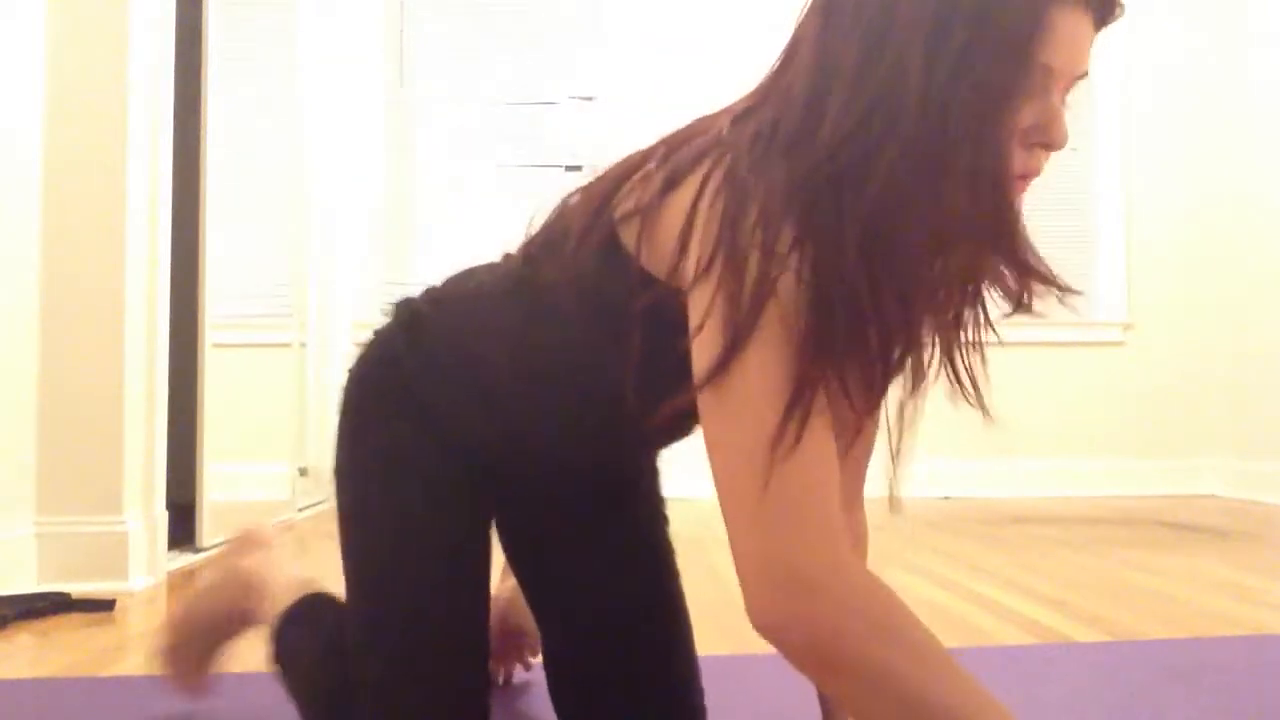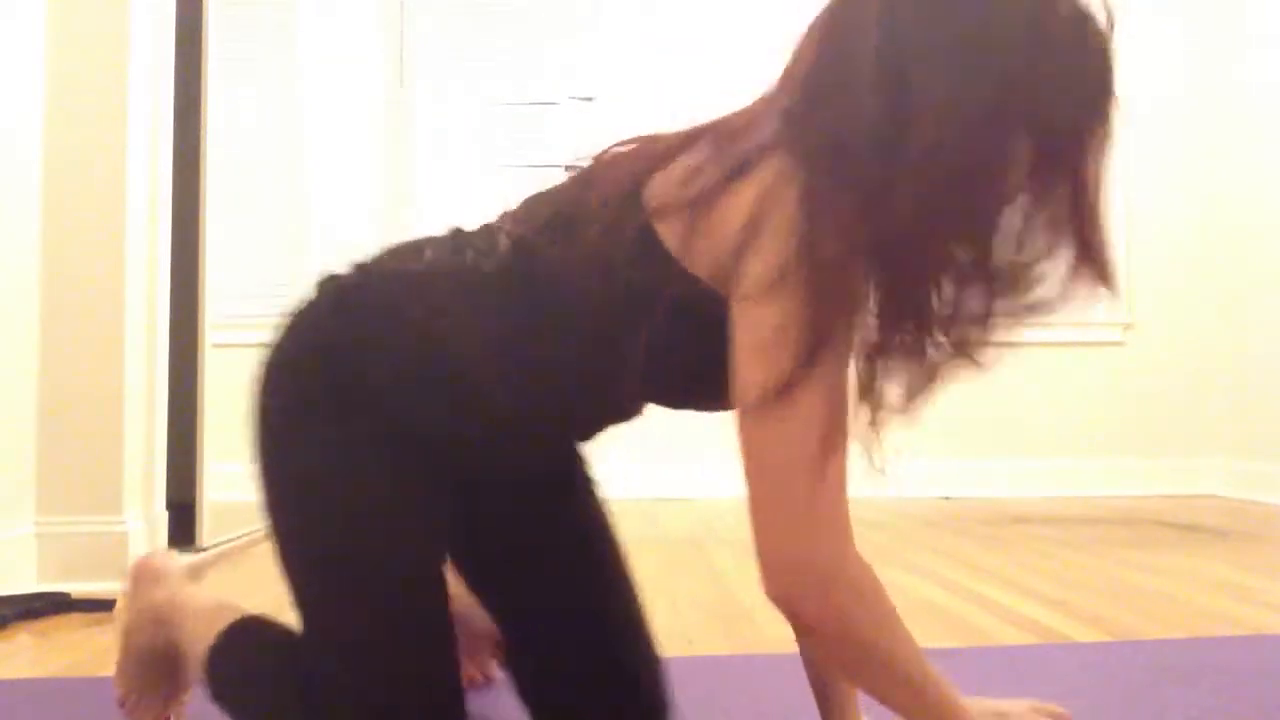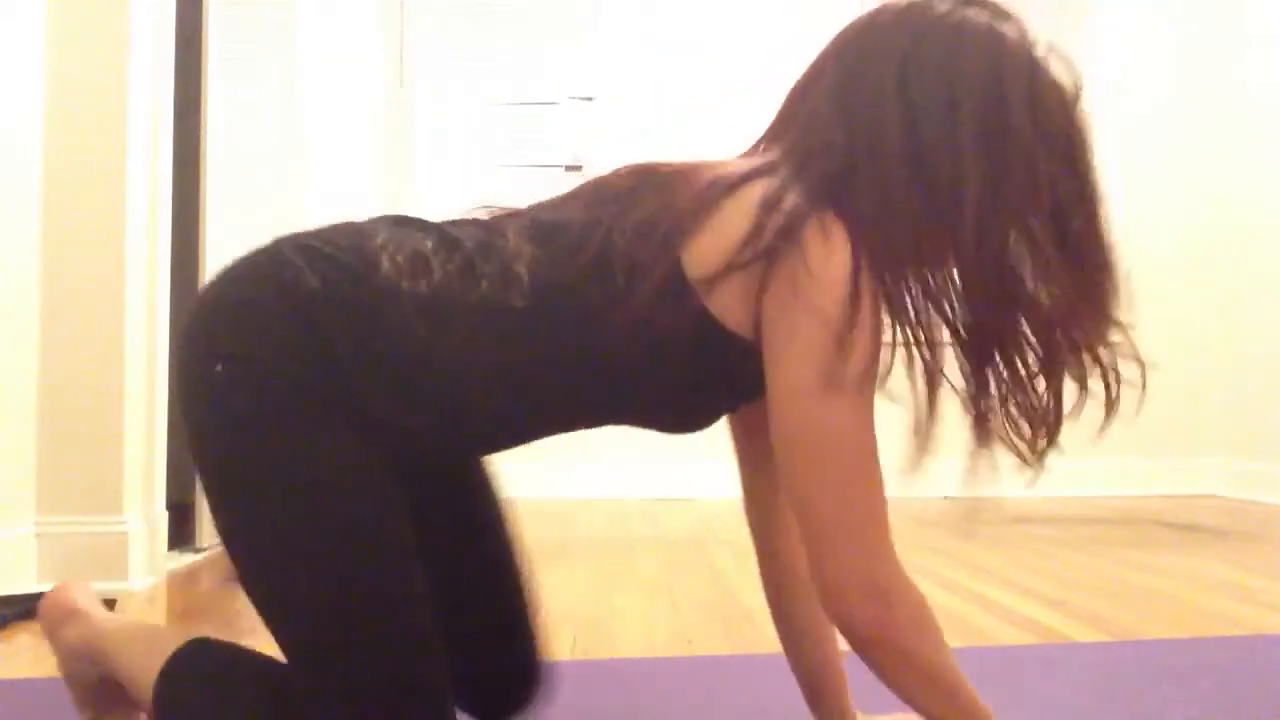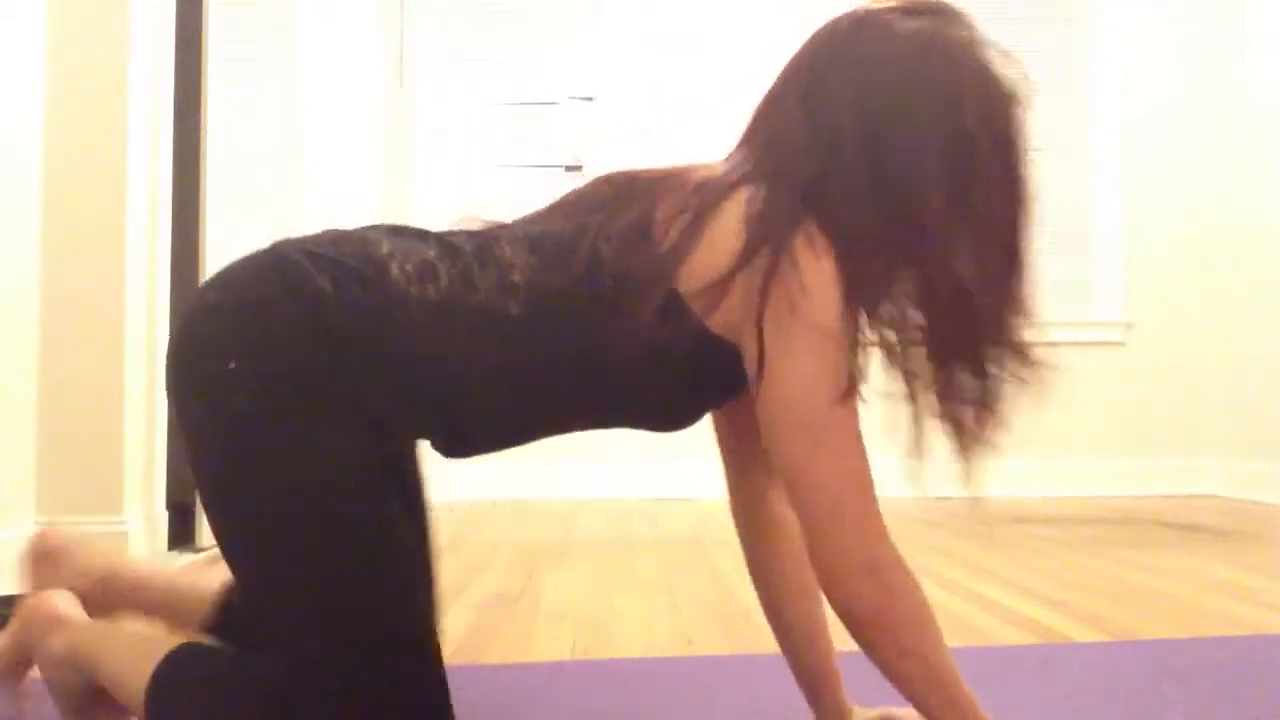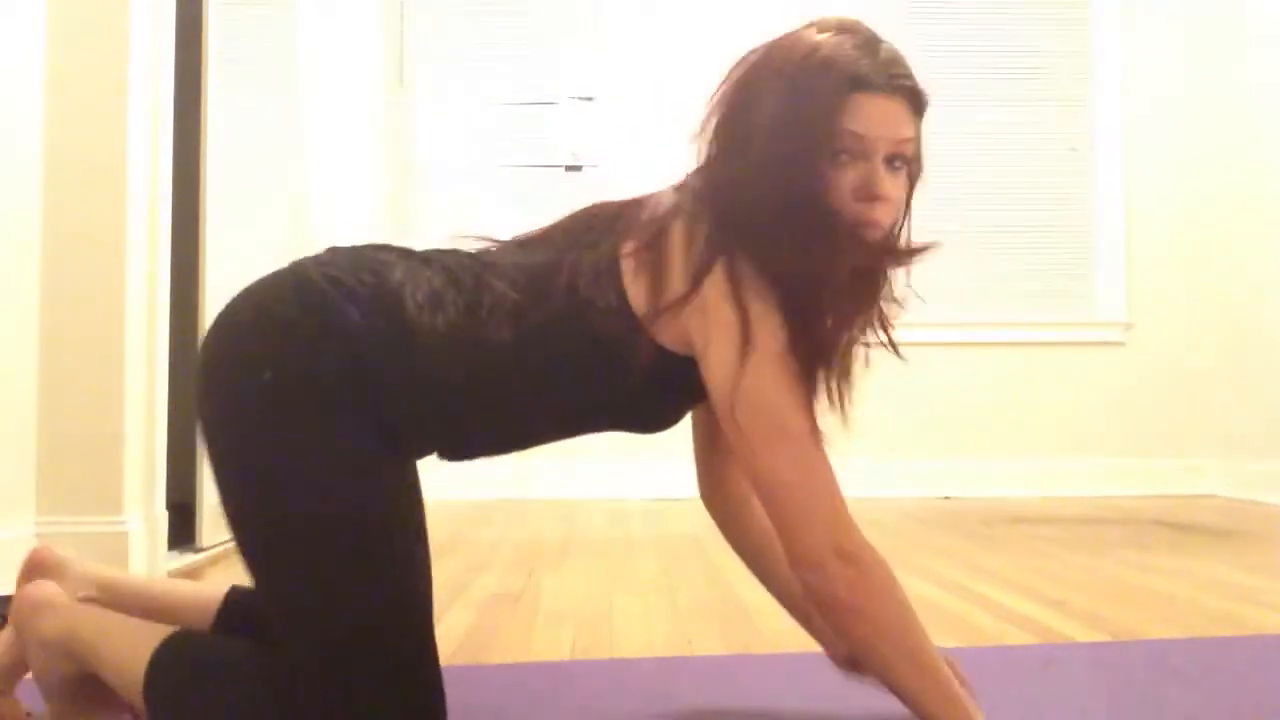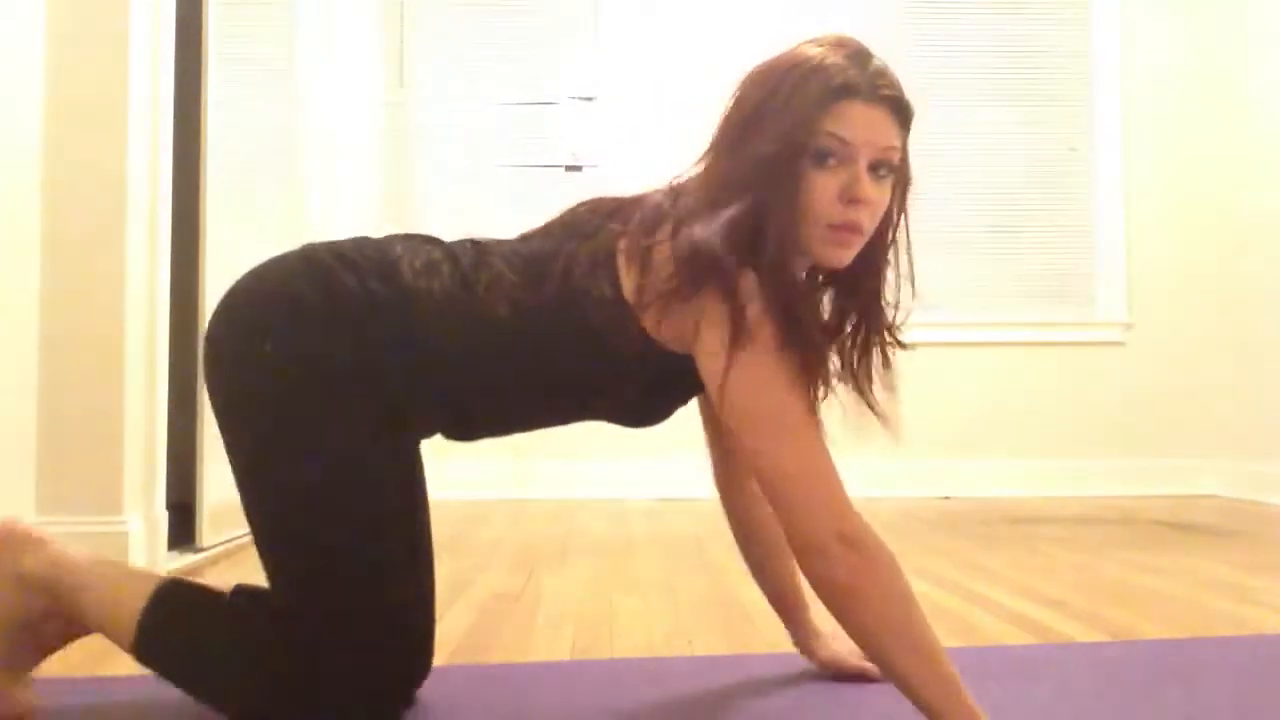
dt=0.2s
person 1, frame 1
left shoulder: (890, 235)
right shoulder: (749, 208)
left elbow: (824, 515)
right elbow: (799, 589)
right hip: (423, 411)
left ankle: (507, 611)
right ankle: (266, 585)
person 1, frame 2
left shoulder: (844, 214)
right shoulder: (791, 205)
left elbow: (810, 531)
right elbow: (807, 569)
left hip: (505, 430)
right hip: (349, 392)
left ankle: (473, 602)
right ankle: (180, 610)
person 1, frame 3
left shoulder: (777, 223)
right shoulder: (817, 252)
left elbow: (787, 520)
right elbow: (856, 582)
left hip: (391, 376)
right hip: (279, 360)
left ankle: (301, 554)
person 1, frame 4
left shoulder: (744, 230)
right shoulder: (791, 260)
left elbow: (761, 505)
right elbow: (859, 570)
left hip: (328, 350)
right hip: (271, 356)
left ankle: (92, 579)
person 1, frame 5
left shoulder: (713, 256)
right shoulder: (727, 275)
left elbow: (728, 485)
right elbow: (834, 558)
left hip: (335, 363)
right hip: (291, 367)
left ankle: (84, 589)
person 1, frame 6
left shoulder: (755, 277)
right shoulder: (720, 276)
left elbow: (746, 483)
right elbow: (836, 543)
left wrist: (812, 638)
left hip: (346, 350)
right hip: (297, 341)
left ankle: (86, 588)
